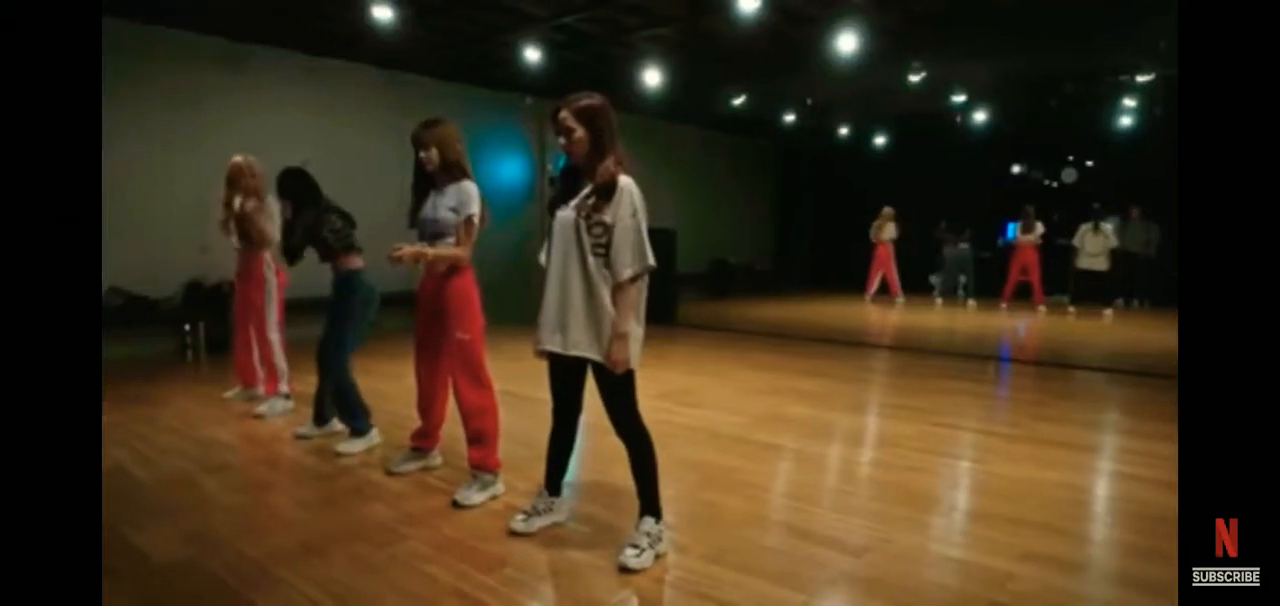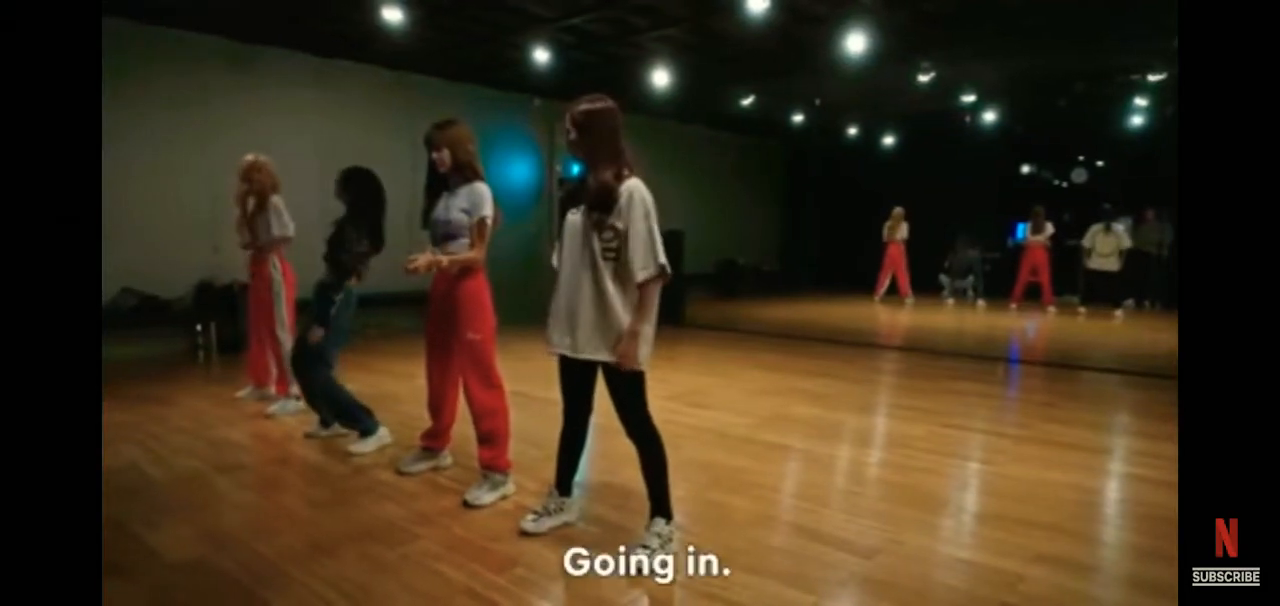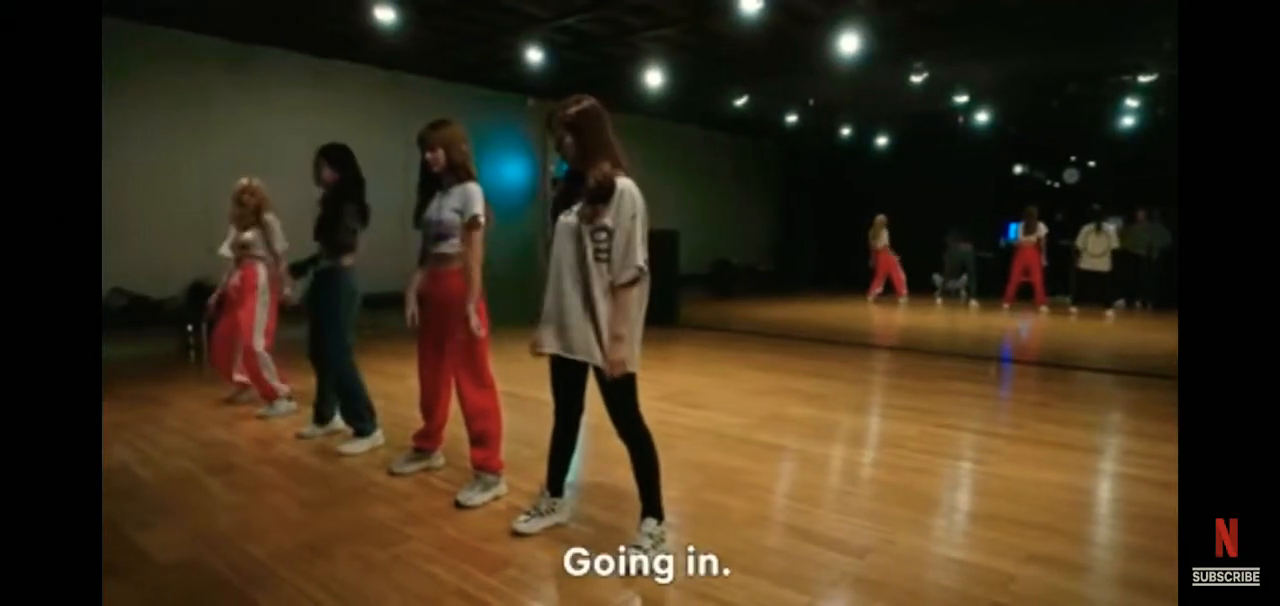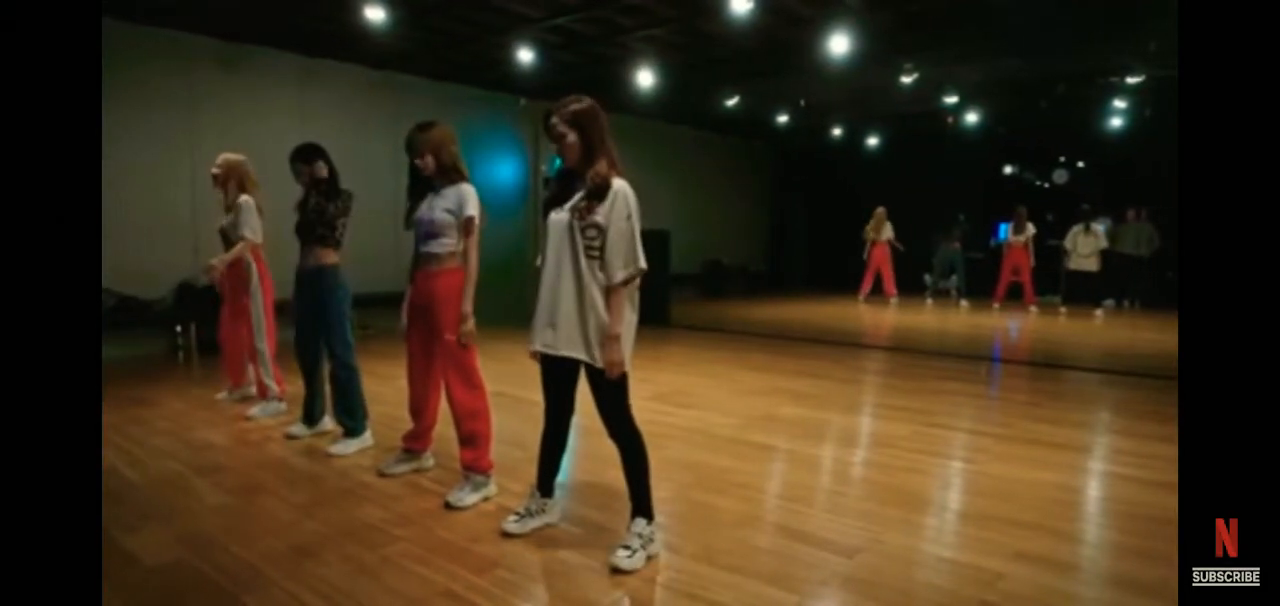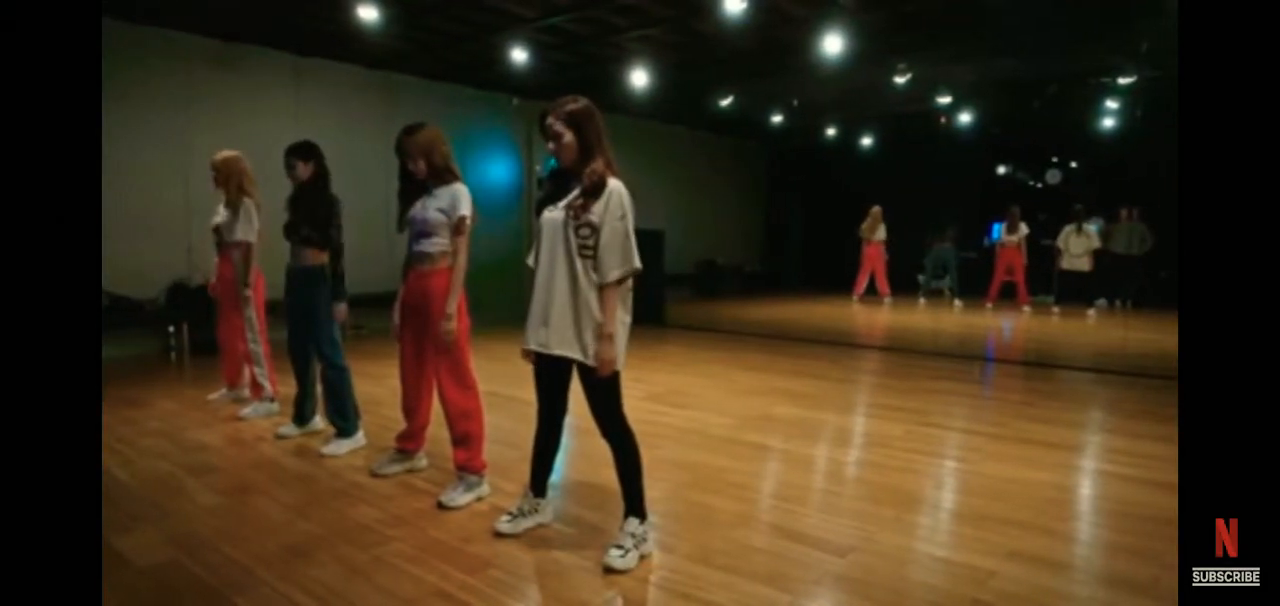
dt=0.7s
person 1, frame 1
left shoulder: (621, 189)
right shoulder: (569, 190)
left elbow: (630, 272)
right elbow: (554, 265)
left wrist: (621, 334)
right wrist: (544, 323)
left hip: (604, 333)
right hip: (565, 329)
left knee: (625, 422)
right knee: (564, 415)
left ankle: (652, 522)
right ankle: (552, 498)
person 1, frame 2
left shoulder: (631, 192)
right shoulder: (581, 191)
left elbow: (649, 272)
right elbow: (566, 264)
left wrist: (634, 333)
right wrist: (557, 320)
left hip: (615, 334)
right hip: (575, 330)
left knee: (636, 422)
right knee: (574, 415)
left ankle: (662, 522)
right ankle: (562, 498)
person 1, frame 3
left shoulder: (622, 192)
right shoulder: (571, 192)
left elbow: (628, 274)
right elbow: (558, 270)
left wrist: (618, 337)
right wrist: (545, 324)
left hip: (605, 333)
right hip: (566, 330)
left knee: (627, 423)
right knee: (565, 416)
left ankle: (653, 523)
right ankle: (553, 500)
person 1, frame 4
left shoulder: (615, 192)
right shoulder: (563, 192)
left elbow: (622, 273)
right elbow: (551, 267)
left wrist: (614, 336)
right wrist: (539, 327)
left hip: (597, 334)
right hip: (558, 331)
left knee: (618, 423)
right knee: (556, 416)
left ankle: (644, 524)
right ankle: (544, 500)
person 1, frame 5
left shoulder: (610, 192)
right shoulder: (557, 193)
left elbow: (616, 273)
right elbow: (543, 268)
left wrist: (608, 335)
right wrist: (532, 327)
left hip: (591, 333)
right hip: (551, 330)
left knee: (611, 423)
right knee: (548, 416)
left ankle: (636, 524)
right ankle: (536, 501)
person 2, frame 1
left shoulder: (465, 189)
right shoulder: (428, 191)
left elbow: (463, 253)
right elbow: (426, 243)
left wrist: (421, 253)
right wrist: (410, 254)
left hip: (457, 287)
right hip: (429, 286)
left knee: (469, 378)
right knee: (429, 372)
left ankle: (487, 470)
right ankle: (425, 447)
person 2, frame 2
left shoulder: (477, 191)
right shoulder: (441, 192)
left elbow: (477, 255)
right elbow: (440, 246)
left wrist: (436, 260)
right wrist: (426, 260)
left hip: (468, 289)
right hip: (441, 288)
left knee: (480, 379)
right knee: (439, 374)
left ankle: (497, 470)
right ankle: (435, 446)
person 2, frame 3
left shoulder: (469, 192)
right shoulder: (434, 194)
left elbow: (475, 254)
right elbow: (426, 253)
left wrist: (472, 308)
right wrist: (413, 291)
left hip: (458, 289)
right hip: (432, 290)
left knee: (472, 381)
right knee: (431, 376)
left ankle: (489, 472)
right ankle: (428, 448)
person 2, frame 4
left shoulder: (463, 192)
right shoulder: (425, 195)
left elbow: (471, 255)
right elbow: (418, 252)
left wrist: (467, 309)
right wrist: (408, 298)
left hip: (449, 288)
right hip: (422, 289)
left knee: (462, 382)
right knee: (421, 377)
left ankle: (479, 472)
right ankle: (417, 448)
person 2, frame 5
left shoulder: (456, 192)
right shoulder: (416, 195)
left elbow: (461, 256)
right elbow: (411, 253)
left wrist: (451, 310)
right wrist: (400, 299)
left hip: (441, 287)
right hip: (414, 289)
left knee: (455, 381)
right knee: (413, 377)
left ankle: (473, 472)
right ankle: (411, 448)
person 3, frame 1
left shoulder: (310, 215)
right shoulder: (322, 212)
left elbow: (291, 256)
left wrist: (287, 223)
right wrist: (292, 222)
left hip: (353, 288)
right hip: (348, 286)
left knee: (335, 361)
right knee: (327, 357)
left ankle: (363, 430)
right ankle: (325, 419)
person 3, frame 2
left shoulder: (353, 226)
right shoulder: (360, 223)
left elbow: (343, 276)
left wrist: (320, 321)
left hip: (334, 301)
right hip: (334, 298)
left knee: (315, 371)
right knee: (303, 363)
left ankle: (372, 429)
right ankle: (331, 420)
person 3, frame 3
left shoulder: (348, 205)
right shoulder: (332, 202)
left elbow: (336, 250)
left wrist: (300, 268)
right wrist: (306, 270)
left hip: (339, 282)
right hip: (325, 282)
left knee: (339, 357)
right knee: (321, 354)
left ankle: (368, 430)
right ankle: (327, 417)
person 3, frame 4
left shoulder: (341, 198)
right shoulder: (308, 201)
left elbow: (319, 215)
left wrist: (320, 182)
left hip: (328, 280)
right hip: (306, 279)
left knee: (339, 354)
right knee: (307, 352)
left ankle: (358, 430)
right ankle: (315, 417)
person 3, frame 5
left shoulder: (327, 201)
right shoulder: (299, 200)
left elbow: (336, 250)
right elbow: (295, 240)
left wrist: (339, 296)
left hip: (317, 280)
right hip: (295, 279)
left knee: (329, 354)
right knee: (299, 351)
left ankle: (350, 430)
right ankle: (306, 417)
person 4, frame 1
left shoulder: (267, 202)
right shoulder: (237, 203)
left elbow: (269, 240)
right elbow: (232, 234)
left wrist: (253, 217)
right wrist: (232, 227)
left hip: (264, 270)
right hip: (244, 268)
left knee: (268, 331)
right knee: (243, 328)
left ankle: (281, 394)
right ankle: (250, 383)
person 4, frame 2
left shoulder: (273, 201)
right shoulder: (252, 203)
left elbow: (287, 236)
right elbow: (246, 235)
left wrist: (258, 246)
right wrist: (249, 245)
left hip: (274, 270)
right hip: (258, 269)
left knee: (279, 332)
right knee: (258, 329)
left ankle: (291, 395)
right ankle: (263, 383)
person 4, frame 3
left shoulder: (268, 221)
right shoulder: (236, 225)
left elbow: (279, 257)
right elbow: (232, 264)
left wrist: (283, 287)
right wrist: (217, 295)
left hip: (260, 282)
right hip: (238, 284)
left knee: (253, 343)
right knee: (224, 339)
left ankle: (281, 397)
right ankle: (246, 384)
person 4, frame 4
left shoulder: (244, 202)
right shoulder: (229, 203)
left elbow: (249, 242)
left wrist: (221, 261)
right wrist: (223, 268)
left hip: (249, 272)
right hip: (235, 273)
left knee: (257, 336)
right knee: (231, 333)
left ankle: (273, 398)
right ankle: (242, 383)
person 4, frame 5
left shoulder: (245, 203)
right shoulder: (224, 204)
left elbow: (250, 246)
right elbow: (221, 247)
left wrist: (247, 284)
right wrist: (216, 277)
left hip: (243, 276)
right hip: (227, 275)
left knee: (252, 336)
right knee: (229, 335)
left ankle: (266, 398)
right ankle: (235, 385)
